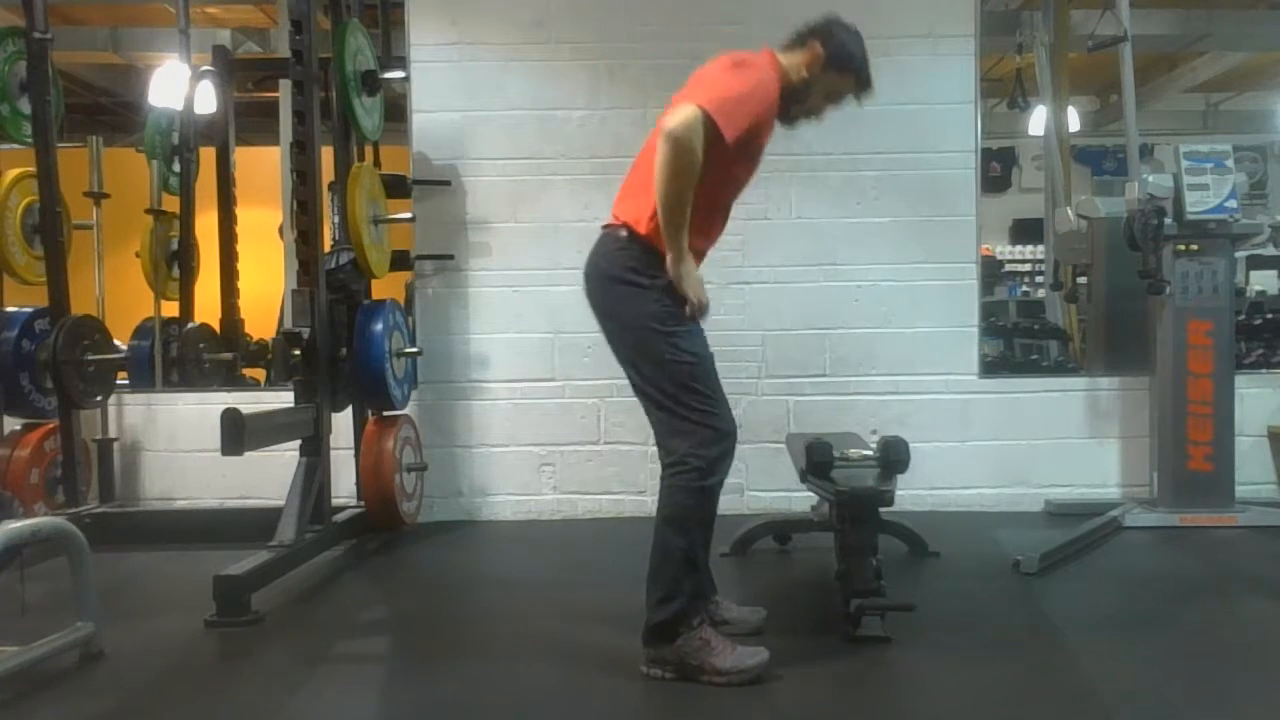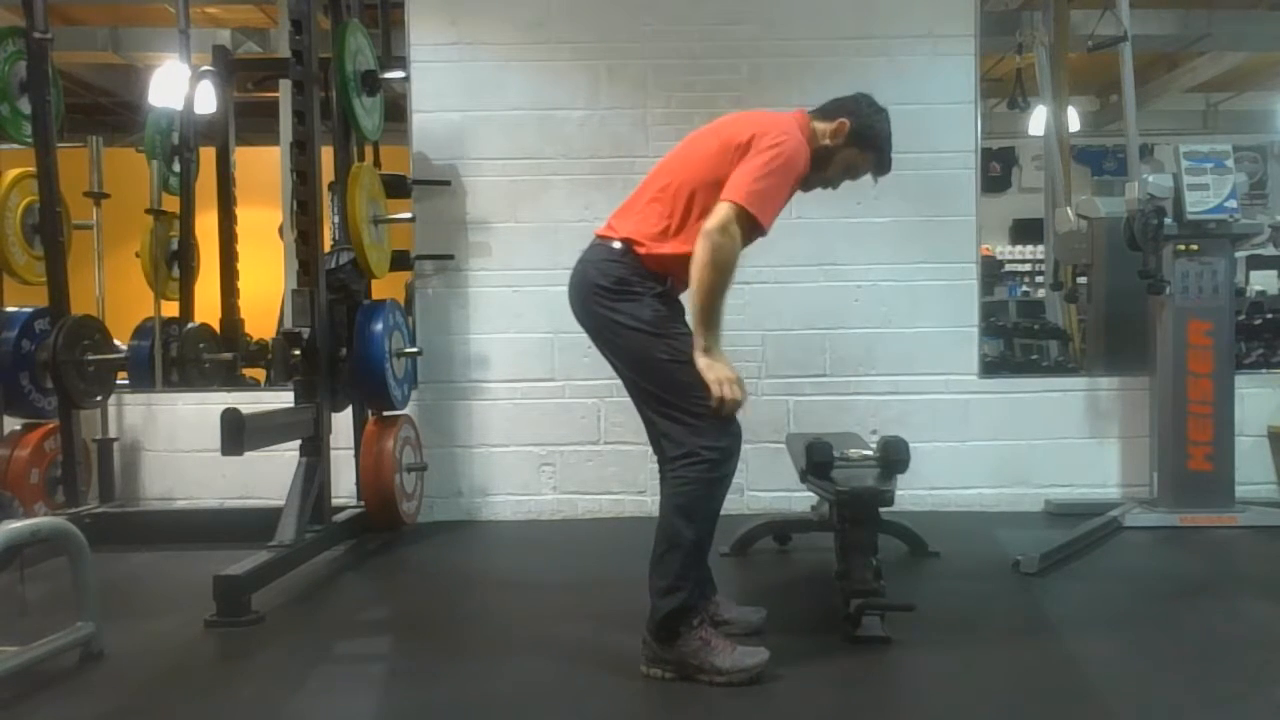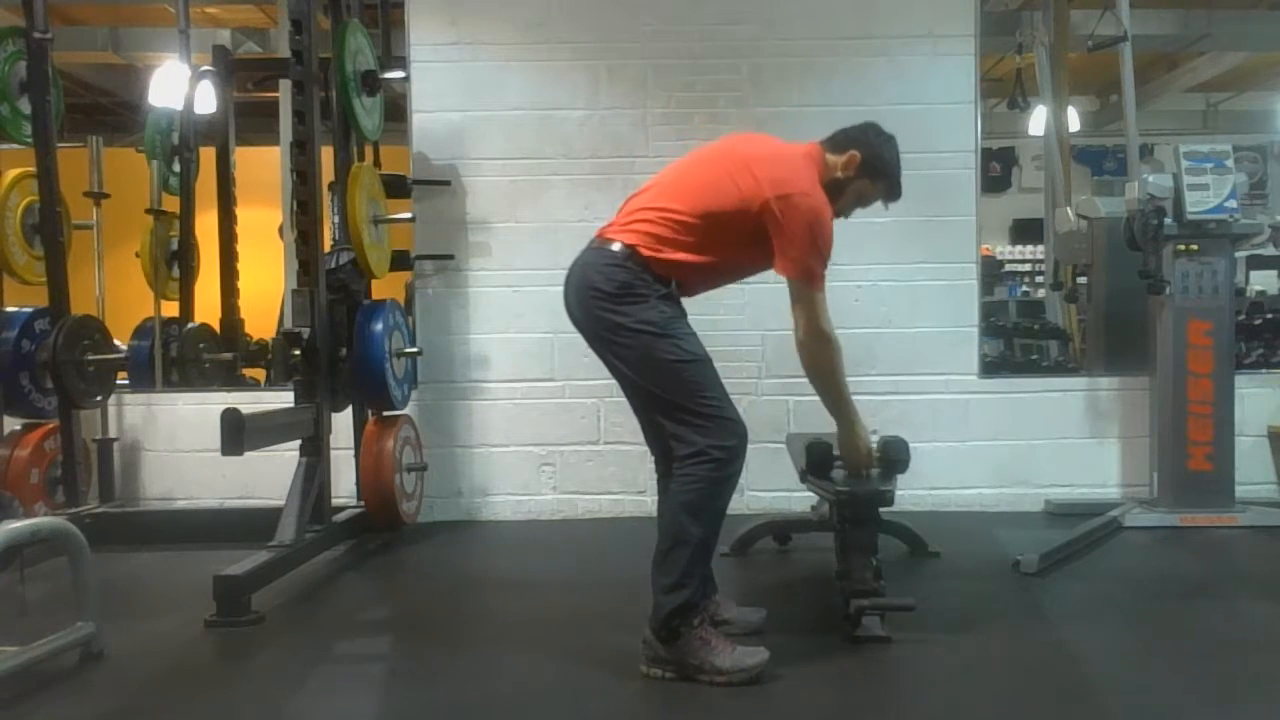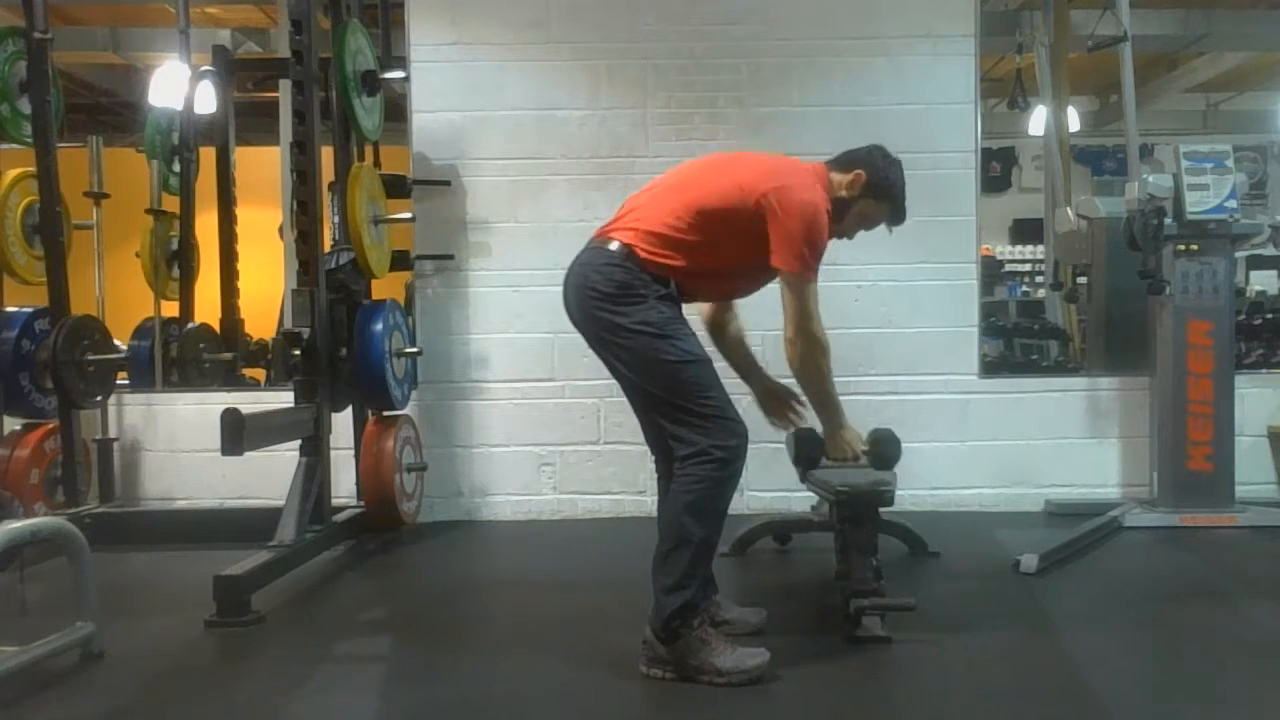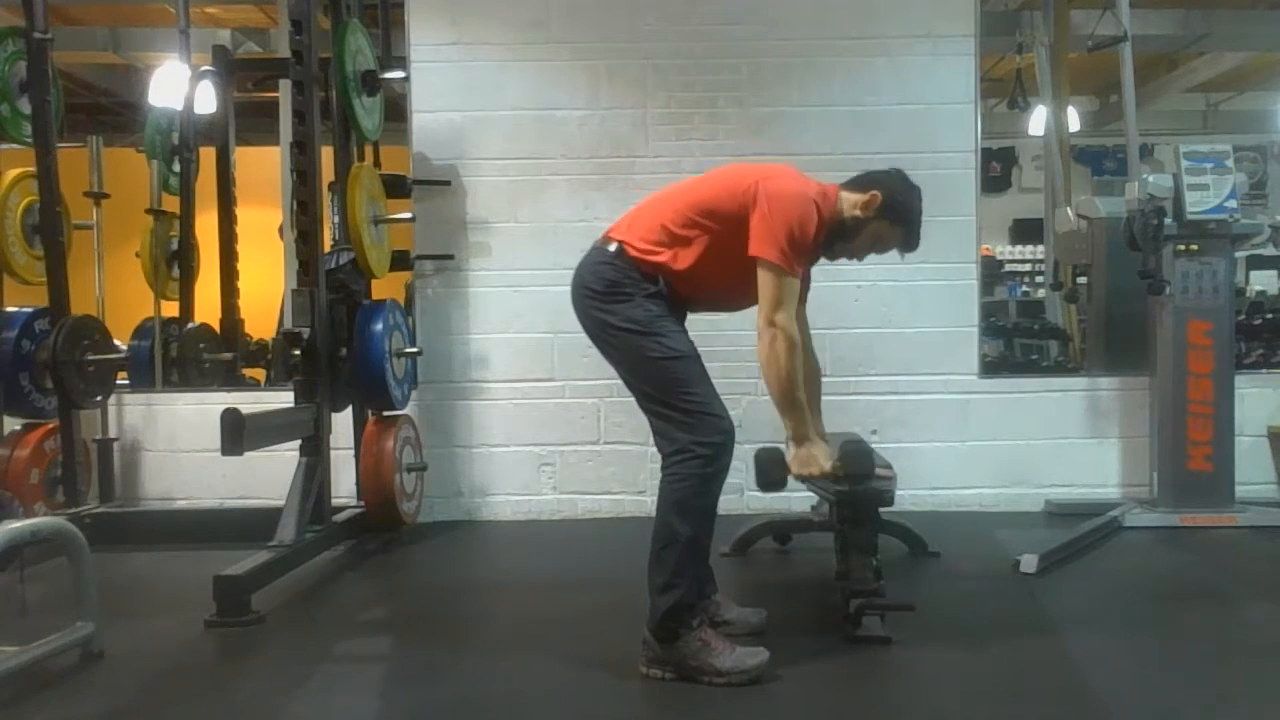
dt=0.4s
person 1, frame 1
left shoulder: (752, 85)
right shoulder: (757, 77)
right elbow: (676, 132)
left wrist: (679, 262)
right wrist: (679, 260)
left hip: (637, 269)
right hip: (637, 272)
left knee: (698, 439)
right knee: (702, 439)
left ankle: (691, 601)
right ankle: (673, 635)
person 1, frame 2
left shoulder: (765, 133)
right shoulder: (787, 145)
right elbow: (719, 235)
right wrist: (706, 351)
left hip: (612, 277)
right hip: (625, 284)
left knee: (691, 442)
right knee: (710, 441)
left ankle: (693, 598)
right ankle: (673, 634)
person 1, frame 3
left shoulder: (770, 160)
right shoulder: (803, 196)
right elbow: (814, 333)
right wrist: (849, 426)
left hip: (599, 275)
right hip: (625, 286)
left knee: (688, 445)
right knee: (717, 443)
left ankle: (693, 598)
right ankle: (674, 634)
person 1, frame 4
left shoulder: (776, 188)
right shoulder: (804, 201)
left elbow: (718, 314)
right elbow: (803, 336)
left wrist: (761, 385)
right wrist: (835, 426)
left hip: (600, 276)
right hip: (622, 284)
left knee: (688, 444)
right knee: (717, 442)
left ankle: (694, 598)
right ankle: (675, 635)
person 1, frame 5
left shoulder: (806, 225)
right shoulder: (794, 203)
left elbow: (798, 346)
right elbow: (776, 333)
left wrist: (815, 440)
right wrist: (802, 439)
left hip: (627, 285)
right hip: (619, 284)
left knee: (697, 440)
right knee: (704, 440)
left ankle: (695, 597)
right ankle: (672, 634)
